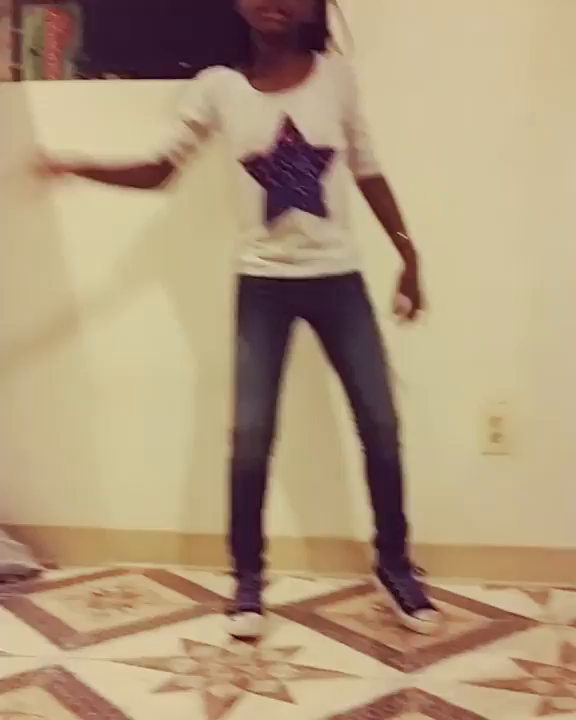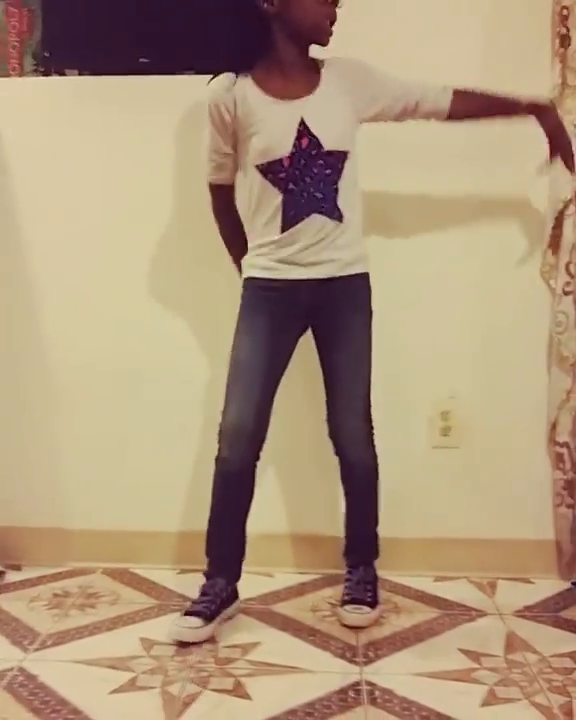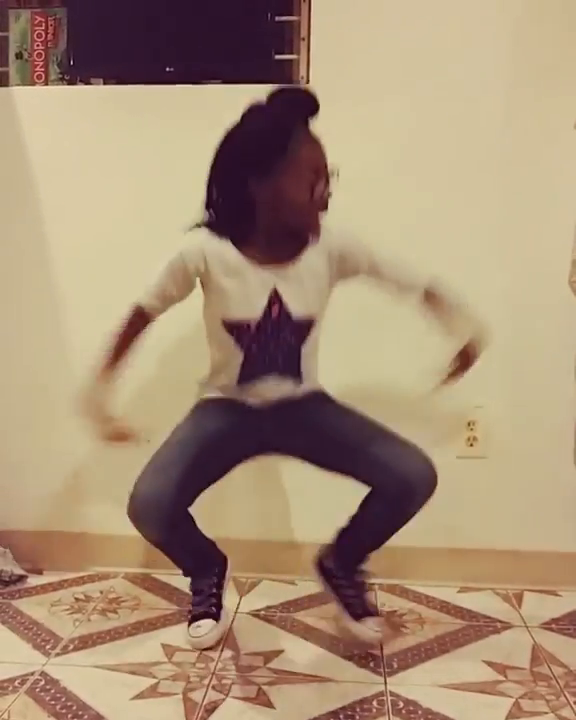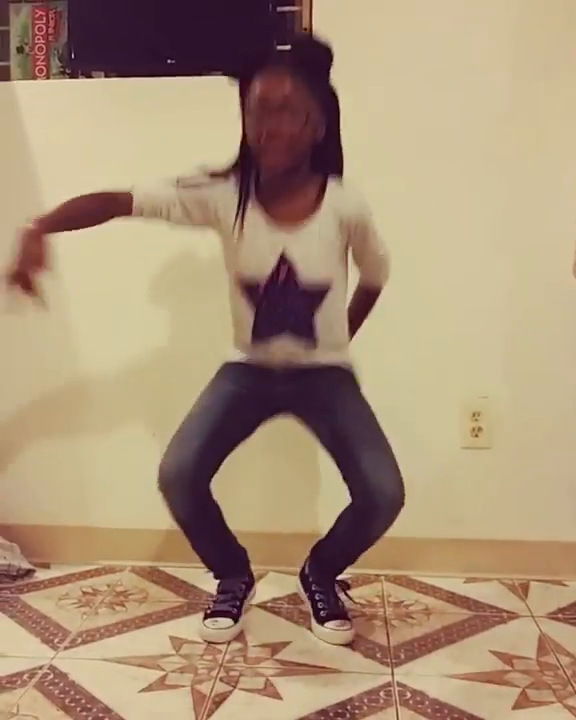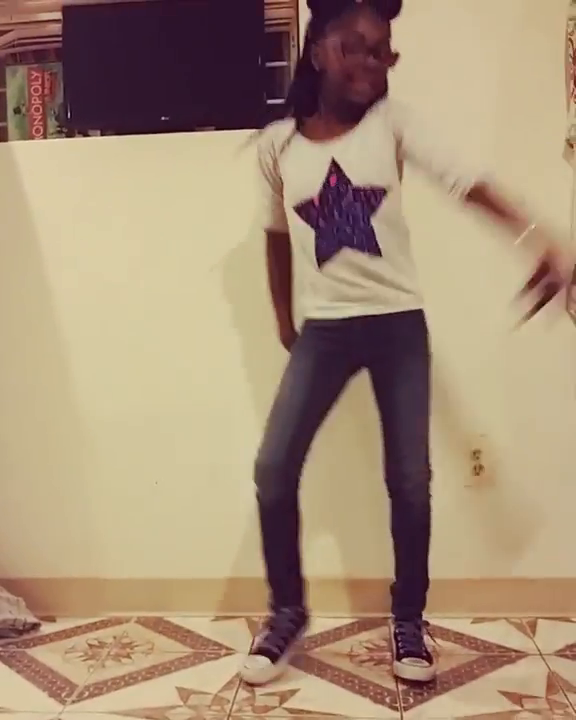
dt=1s
person 1, frame 1
left shoulder: (336, 77)
right shoulder: (218, 89)
left elbow: (367, 170)
right elbow: (159, 171)
left wrist: (408, 253)
right wrist: (71, 166)
left hip: (338, 279)
right hip: (263, 284)
left knee: (380, 426)
right knee: (252, 435)
left ankle: (395, 566)
right ankle: (248, 577)
person 1, frame 2
left shoulder: (351, 80)
right shoulder: (230, 96)
left elbow: (446, 102)
right elbow: (222, 193)
left hip: (345, 283)
right hip: (270, 287)
left knee: (353, 435)
right knee: (239, 434)
left ankle: (361, 567)
right ankle: (221, 581)
person 1, frame 3
left shoulder: (332, 248)
right shoulder: (205, 252)
left elbow: (413, 286)
right elbow: (144, 312)
left wrist: (463, 331)
right wrist: (99, 384)
left hip: (302, 408)
right hip: (226, 411)
left knee: (414, 480)
right knee: (151, 507)
left ankle: (343, 564)
right ankle: (207, 573)
person 1, frame 4
left shoulder: (346, 210)
right shoulder: (216, 195)
left elbow: (372, 280)
right elbow: (112, 202)
left wrist: (336, 344)
left hip: (322, 375)
right hip: (246, 369)
left knee: (383, 495)
right knee: (178, 476)
left ankle: (322, 574)
right ankle: (232, 576)
person 1, frame 5
left shoulder: (394, 122)
right shoulder: (278, 144)
left elbow: (465, 181)
right wrist: (284, 324)
left hip: (398, 326)
right hip: (323, 330)
left knee: (409, 481)
right knee: (274, 466)
left ankle: (408, 621)
right ankle: (286, 612)
